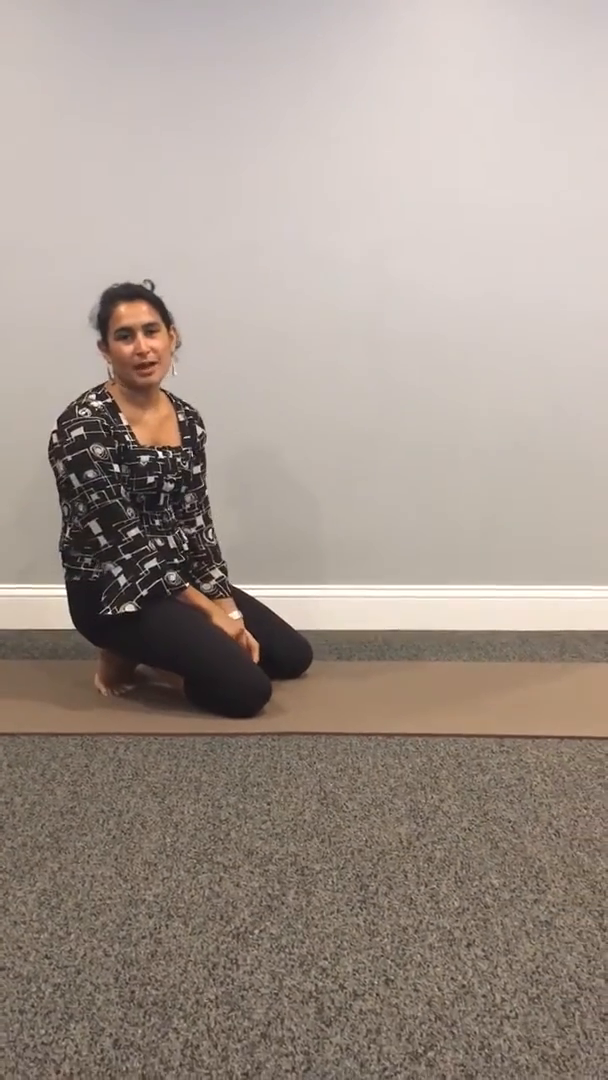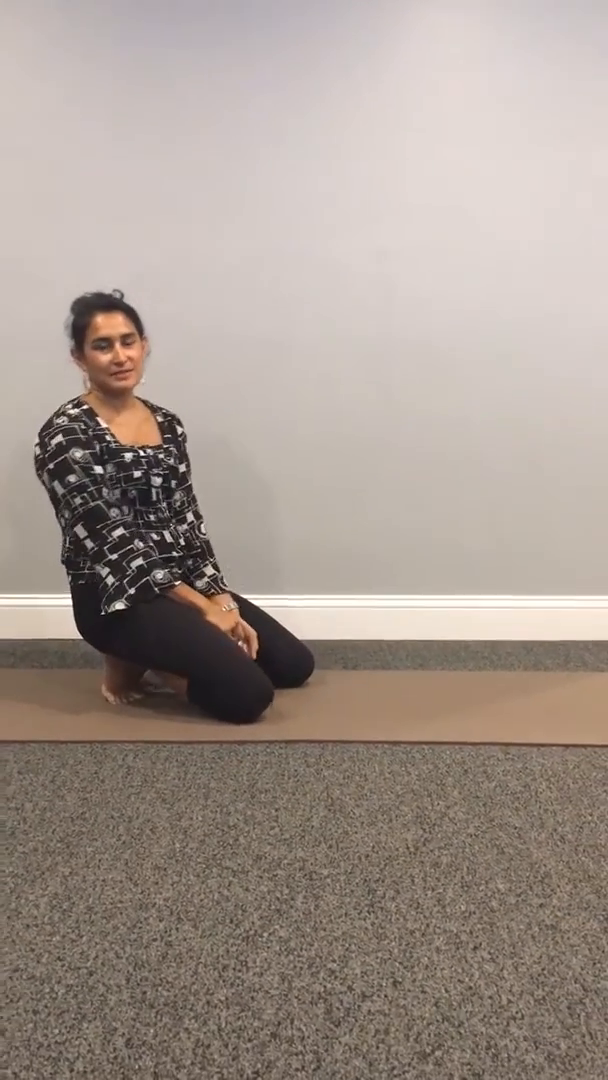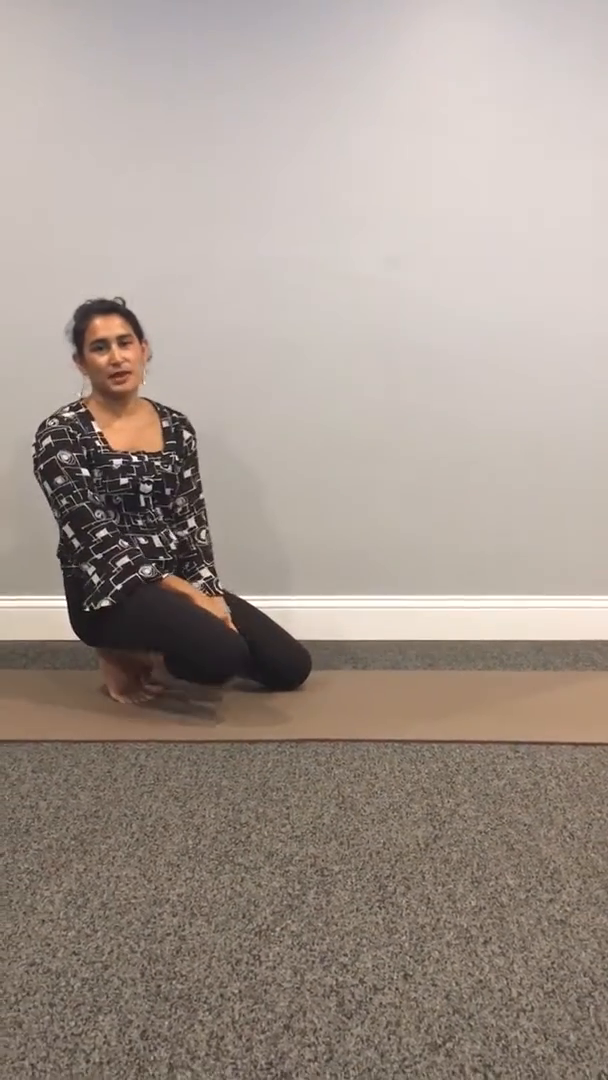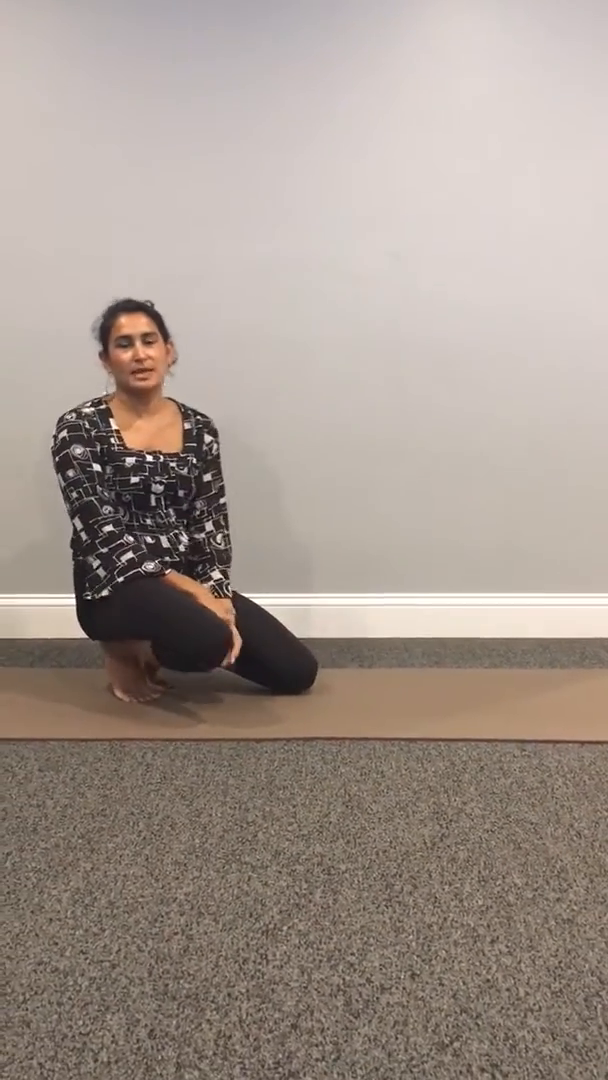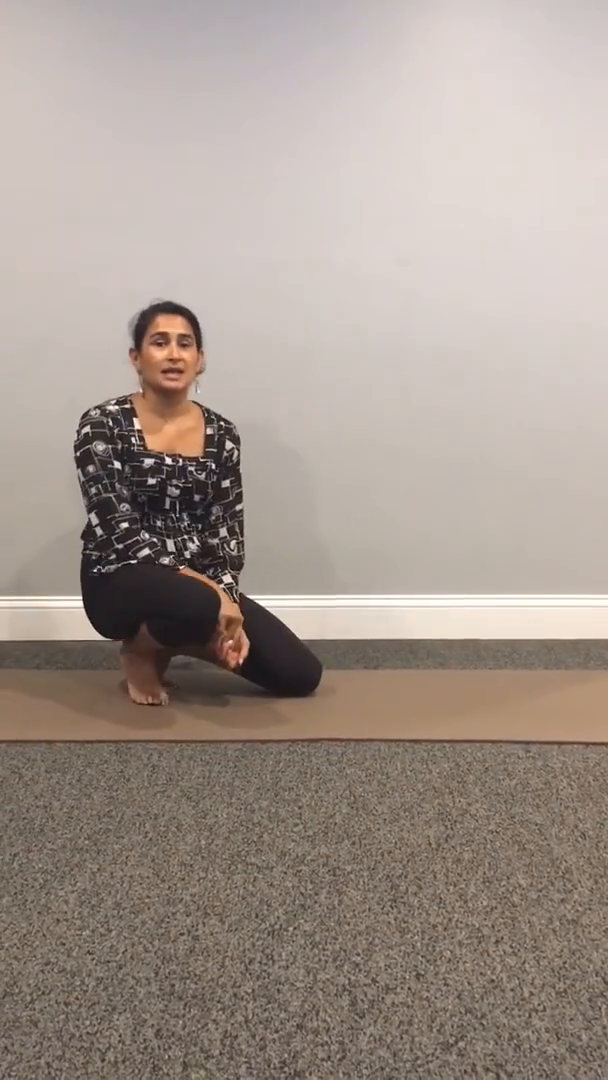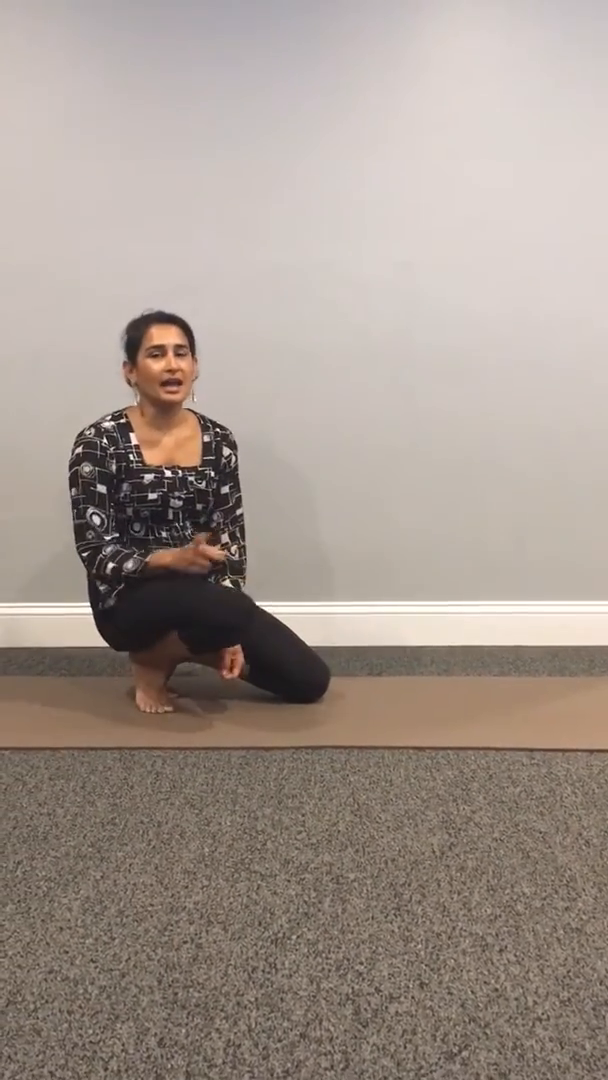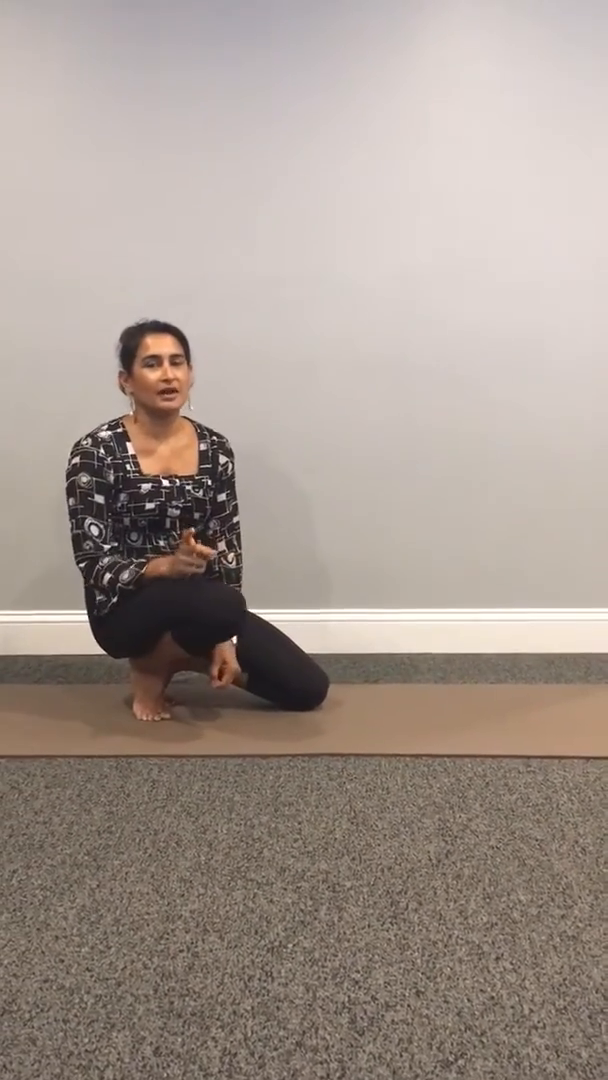
dt=0.4s
person 1, frame 1
left shoulder: (186, 419)
right shoulder: (84, 425)
left elbow: (197, 523)
right elbow: (123, 538)
left wrist: (228, 608)
right wrist: (210, 612)
left hip: (176, 578)
right hip: (111, 592)
left knee: (293, 657)
right knee: (247, 690)
left ankle: (148, 646)
right ankle: (127, 654)
person 1, frame 2
left shoulder: (167, 423)
right shoulder: (65, 434)
left elbow: (188, 522)
right elbow: (110, 541)
left wrist: (223, 602)
right wrist: (203, 607)
left hip: (181, 583)
right hip: (116, 599)
left knee: (295, 665)
right knee: (248, 694)
left ankle: (159, 654)
right ankle: (130, 660)
person 1, frame 3
left shoulder: (175, 427)
right shoulder: (60, 435)
left elbow: (193, 523)
right elbow: (97, 541)
left wrist: (210, 599)
right wrist: (191, 596)
left hip: (180, 583)
right hip: (107, 592)
left knee: (292, 667)
right knee: (223, 654)
left ankle: (151, 646)
right ankle: (123, 654)
person 1, frame 4
left shoulder: (199, 429)
right shoulder: (79, 429)
left elbow: (212, 525)
right elbow: (104, 534)
left wrist: (219, 602)
right wrist: (194, 593)
left hip: (190, 583)
right hip: (114, 588)
left knee: (297, 672)
right knee: (205, 639)
left ankle: (154, 645)
right ankle: (125, 650)
person 1, frame 5
left shoulder: (221, 434)
right shoulder: (102, 425)
left elbow: (228, 529)
right elbow: (119, 530)
left wrist: (225, 606)
right wrist: (211, 598)
left hip: (200, 583)
right hip: (120, 584)
left knee: (301, 675)
right knee: (195, 604)
left ankle: (171, 639)
right ankle: (141, 650)
person 1, frame 6
left shoulder: (218, 441)
right shoulder: (99, 443)
left elbow: (230, 537)
right elbow: (95, 552)
left wrist: (229, 631)
right wrist: (169, 559)
left hip: (203, 595)
right hip: (130, 599)
left knee: (310, 680)
right knee: (233, 609)
left ankle: (186, 646)
right ankle: (152, 659)
person 1, frame 7
left shoulder: (214, 449)
right shoulder: (96, 452)
left elbow: (227, 545)
right elbow: (94, 562)
left wrist: (225, 636)
right wrist: (167, 566)
left hip: (200, 604)
right hip: (128, 607)
left knee: (308, 688)
right knee: (218, 603)
left ankle: (180, 653)
right ankle: (151, 665)
